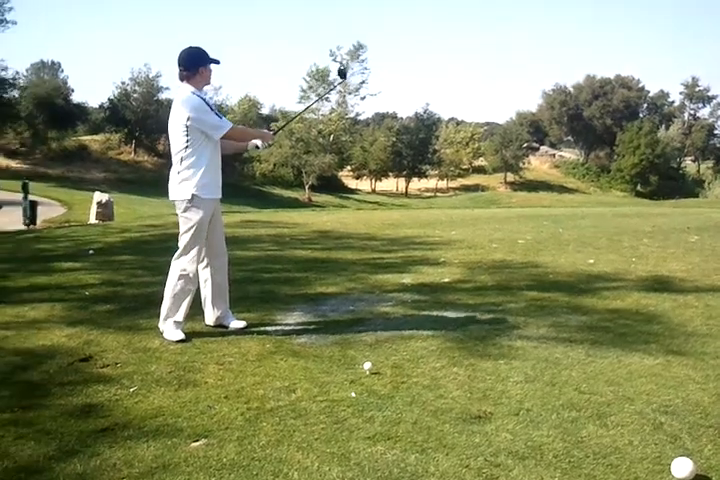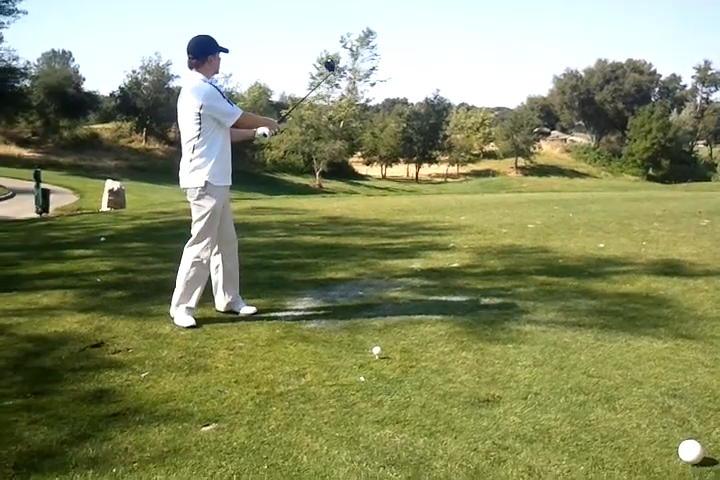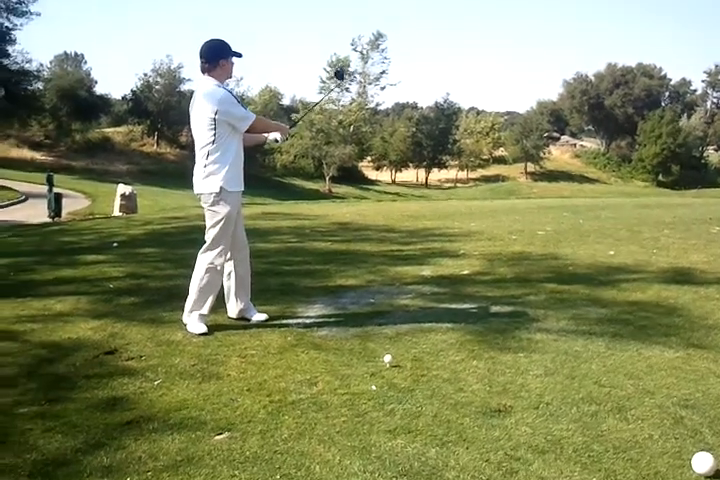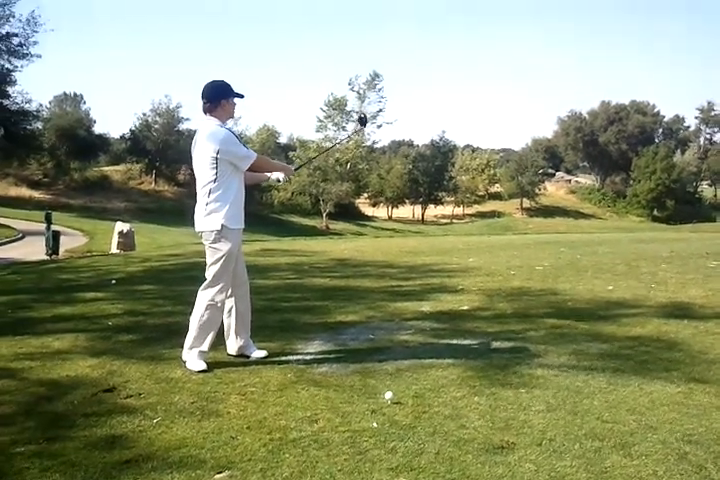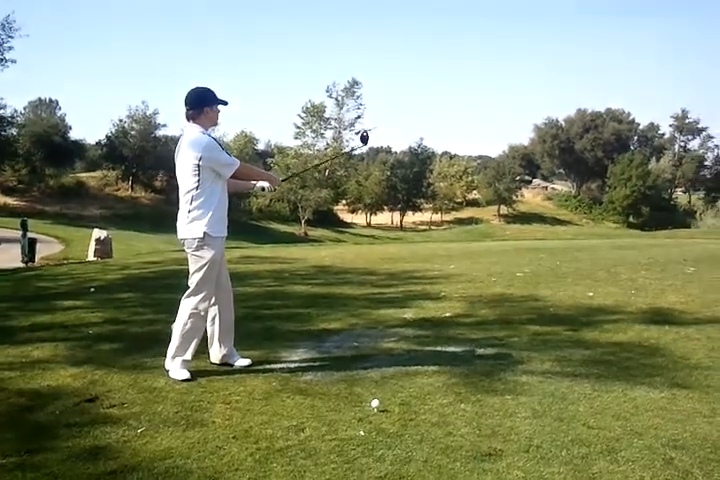
dt=0.2s
person 1, frame 1
left shoulder: (190, 101)
right shoulder: (193, 102)
left elbow: (216, 145)
right elbow: (231, 131)
left wrist: (249, 144)
right wrist: (261, 134)
left hip: (206, 192)
right hip: (194, 193)
left knee: (215, 254)
right knee: (189, 257)
left ankle: (217, 312)
right ankle: (170, 320)
person 1, frame 2
left shoulder: (194, 89)
right shoulder: (204, 90)
left elbow: (224, 132)
right elbow: (241, 118)
left wrist: (256, 133)
right wrist: (268, 123)
left hip: (214, 179)
right hip: (205, 180)
left knee: (226, 241)
right knee: (202, 244)
left ankle: (228, 298)
right ankle: (181, 306)
person 1, frame 3
left shoulder: (204, 94)
right shoulder: (218, 95)
right elbow: (254, 122)
left wrist: (267, 137)
right wrist: (279, 128)
left hip: (226, 185)
right hip: (219, 186)
left knee: (237, 248)
right knee: (215, 251)
left ankle: (240, 305)
right ankle: (194, 313)
person 1, frame 4
left shoulder: (206, 134)
right shoulder: (220, 135)
left elbow: (237, 175)
right elbow: (256, 161)
left wrist: (270, 176)
right wrist: (283, 168)
left hip: (226, 222)
right hip: (220, 224)
left knee: (237, 285)
right knee: (216, 288)
left ankle: (239, 342)
right ankle: (193, 350)
person 1, frame 5
left shoulder: (190, 141)
right shoulder: (202, 142)
left elbow: (221, 182)
right elbow: (239, 170)
left wrist: (255, 185)
right wrist: (268, 177)
left hip: (208, 230)
right hip: (202, 231)
left knee: (221, 293)
right knee: (199, 297)
left ankle: (223, 350)
right ankle: (176, 359)
